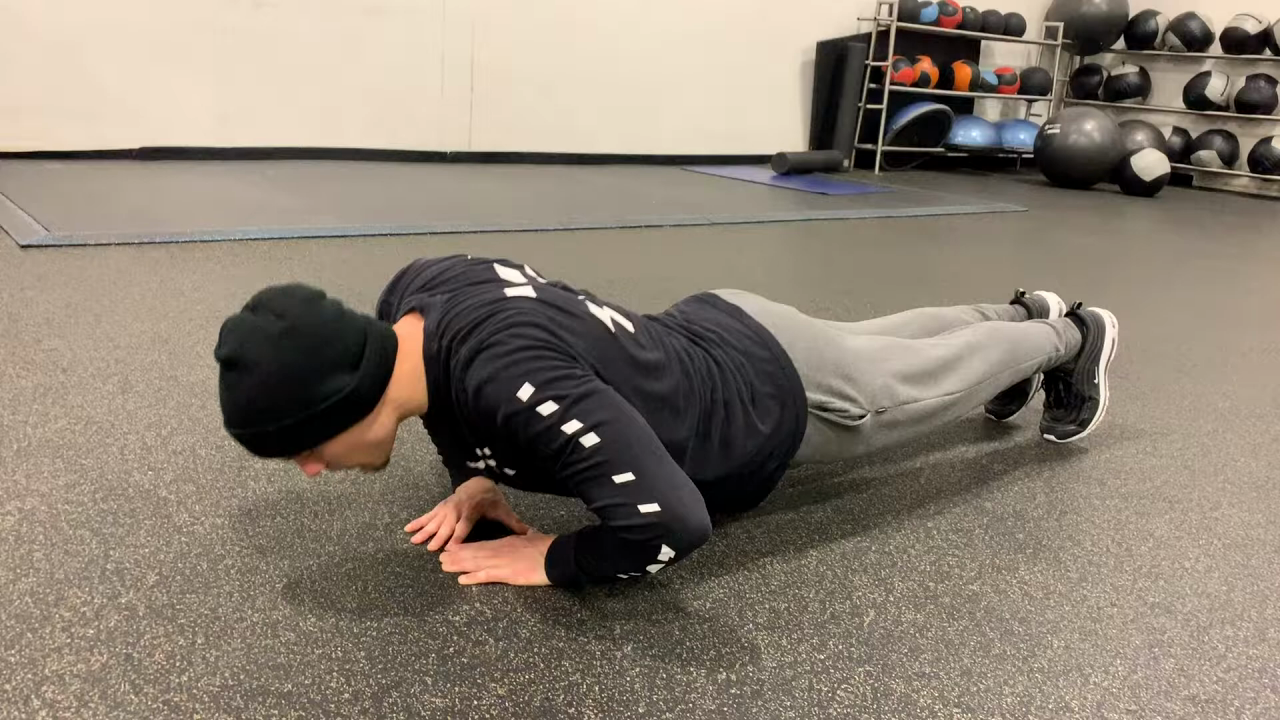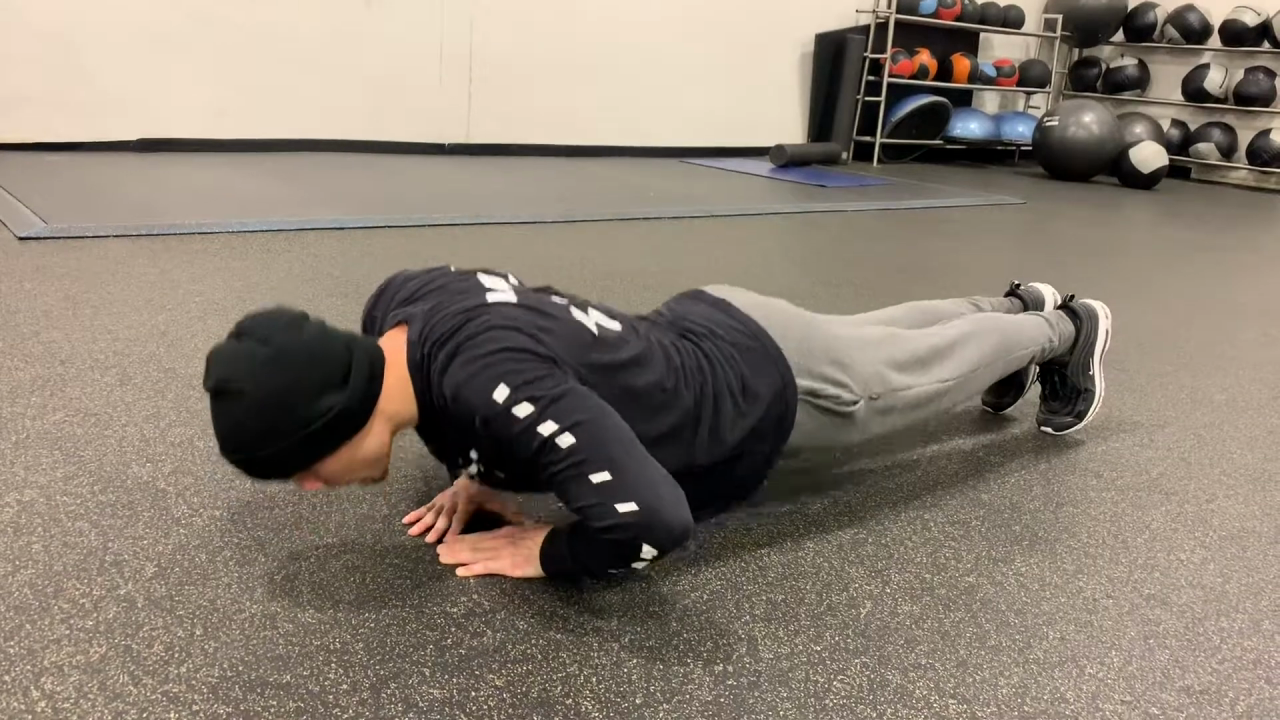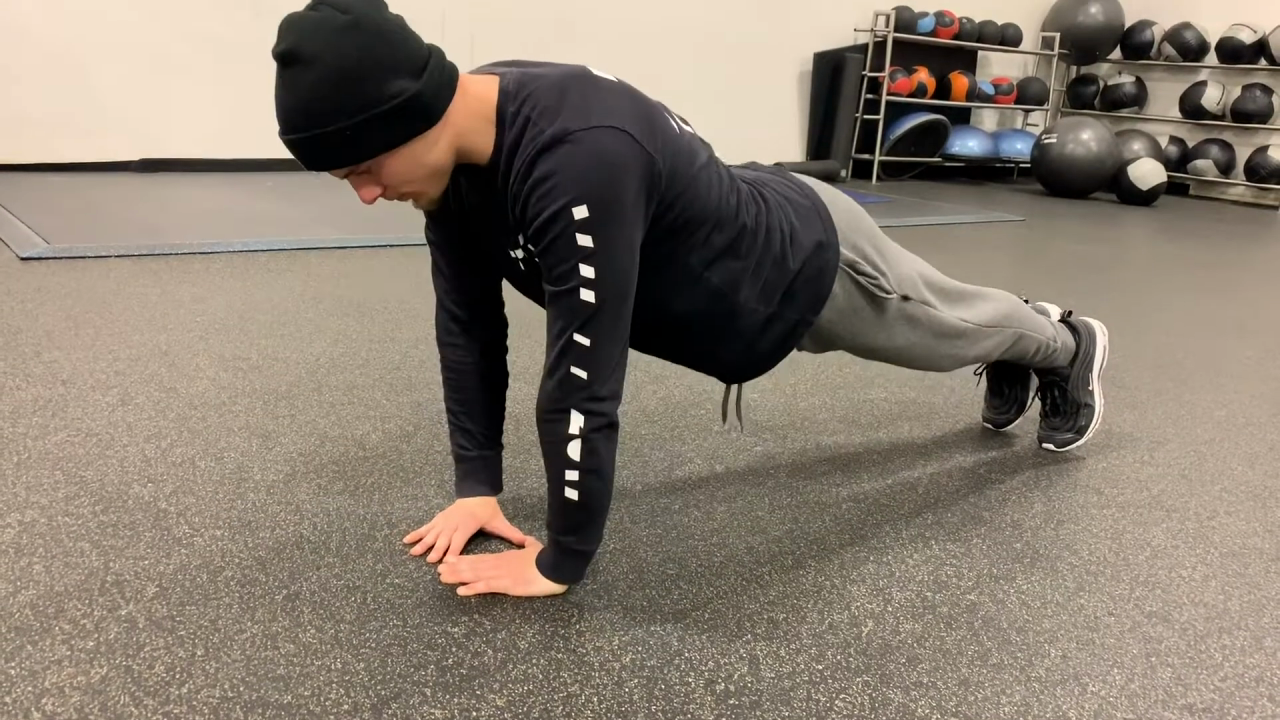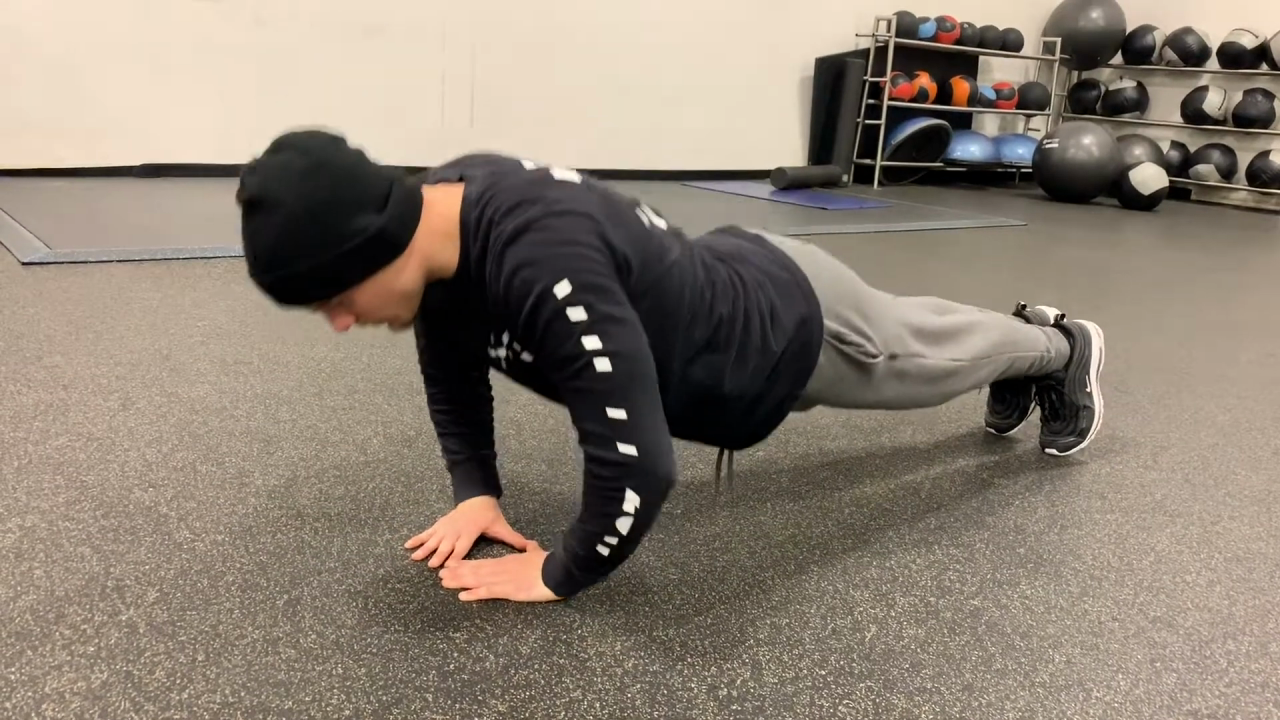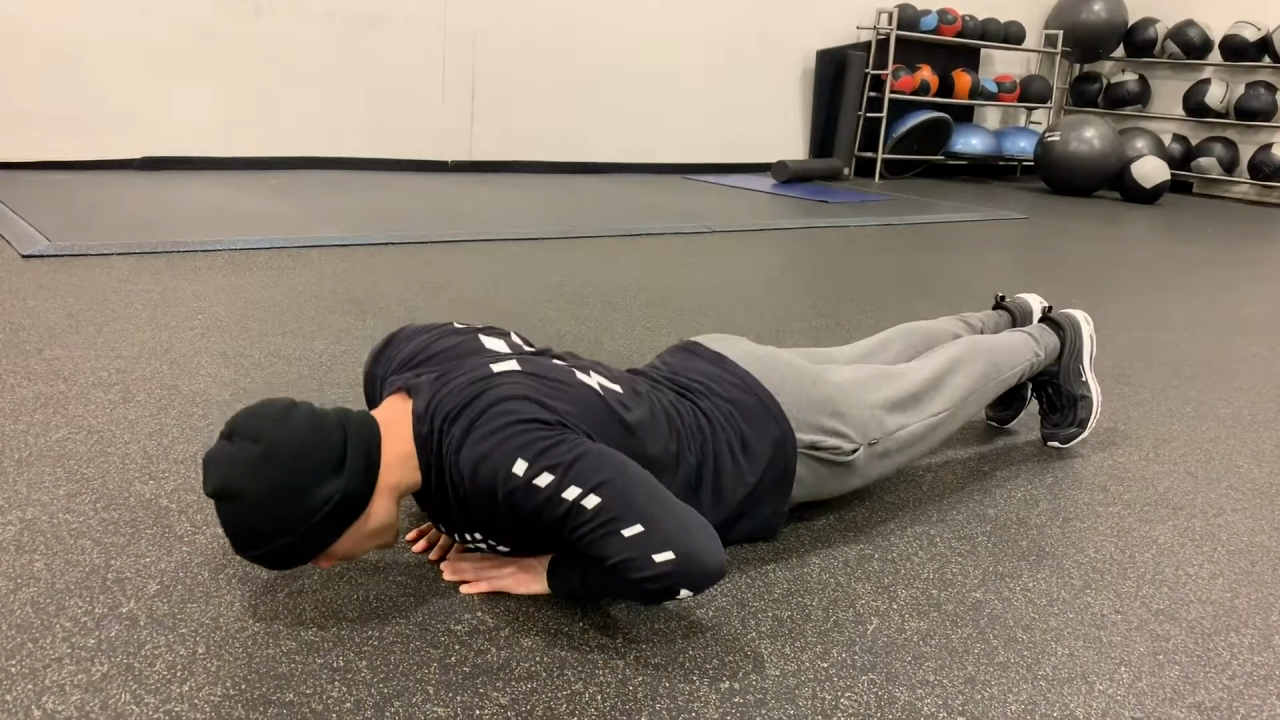
dt=0.7s
person 1, frame 1
left shoulder: (511, 379)
right shoulder: (408, 303)
left elbow: (671, 519)
left wrist: (550, 560)
right wrist: (475, 477)
left hip: (782, 397)
right hip: (713, 335)
left knee: (933, 377)
right knee: (879, 339)
left ankle: (1070, 339)
right ankle: (1019, 316)
person 1, frame 2
left shoulder: (491, 383)
right shoulder: (393, 311)
left elbow: (654, 516)
left wrist: (542, 550)
right wrist: (471, 474)
left hip: (771, 385)
right hip: (702, 333)
left knee: (921, 366)
right knee: (883, 337)
left ankle: (1063, 331)
right ankle: (1015, 310)
person 1, frame 3
left shoulder: (581, 154)
right shoulder: (457, 141)
left elbow: (583, 379)
right elbow: (469, 322)
left wrist: (560, 563)
right wrist: (476, 488)
left hip: (806, 262)
right hip: (742, 245)
left knee: (946, 331)
right knee: (942, 337)
left ankle: (1065, 348)
right ankle: (1023, 344)
person 1, frame 4
left shoulder: (546, 261)
right shoulder: (432, 223)
left elbow: (638, 460)
right elbow: (453, 368)
left wrist: (560, 576)
right wrist: (476, 493)
left hip: (794, 327)
right hip: (729, 287)
left knee: (937, 357)
right knee: (932, 342)
left ankle: (1059, 350)
right ankle: (1025, 322)
person 1, frame 5
left shoulder: (499, 454)
right shoulder: (396, 366)
left elbow: (688, 556)
left wrist: (551, 571)
left hip: (768, 440)
right hip: (701, 377)
left knee: (913, 401)
right knee: (868, 362)
left ankle: (1048, 342)
right ankle: (1000, 322)
